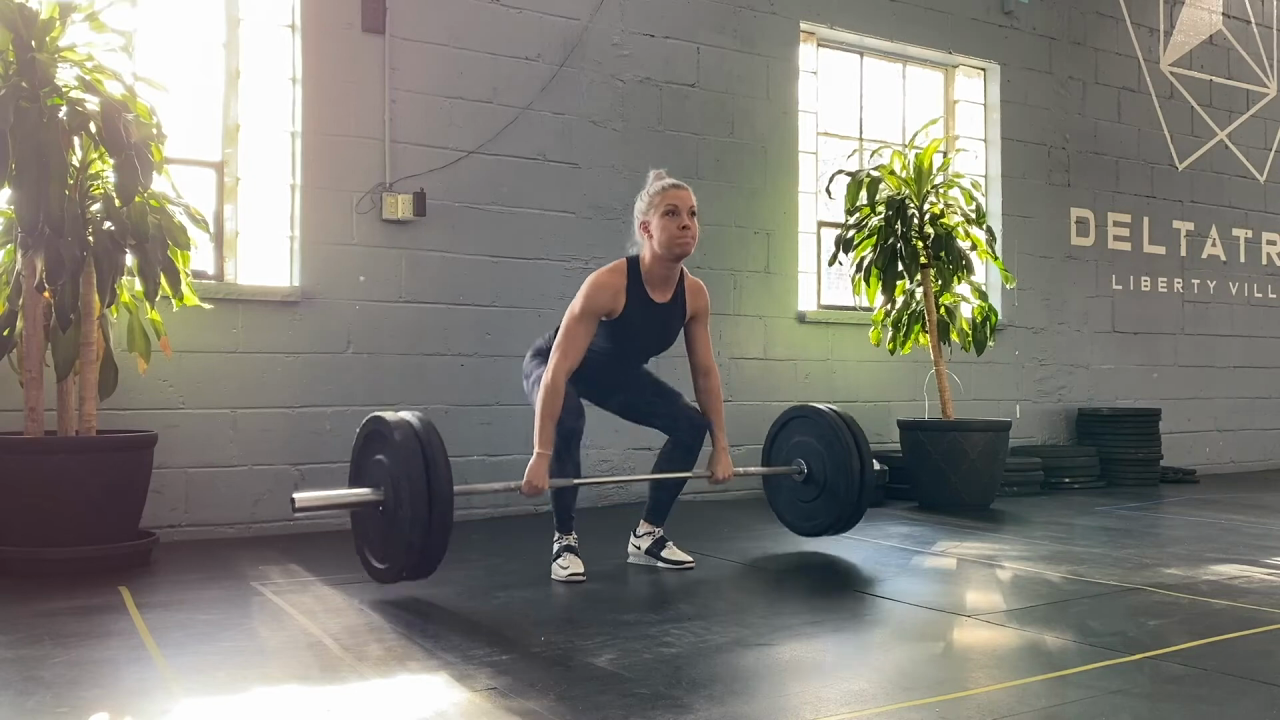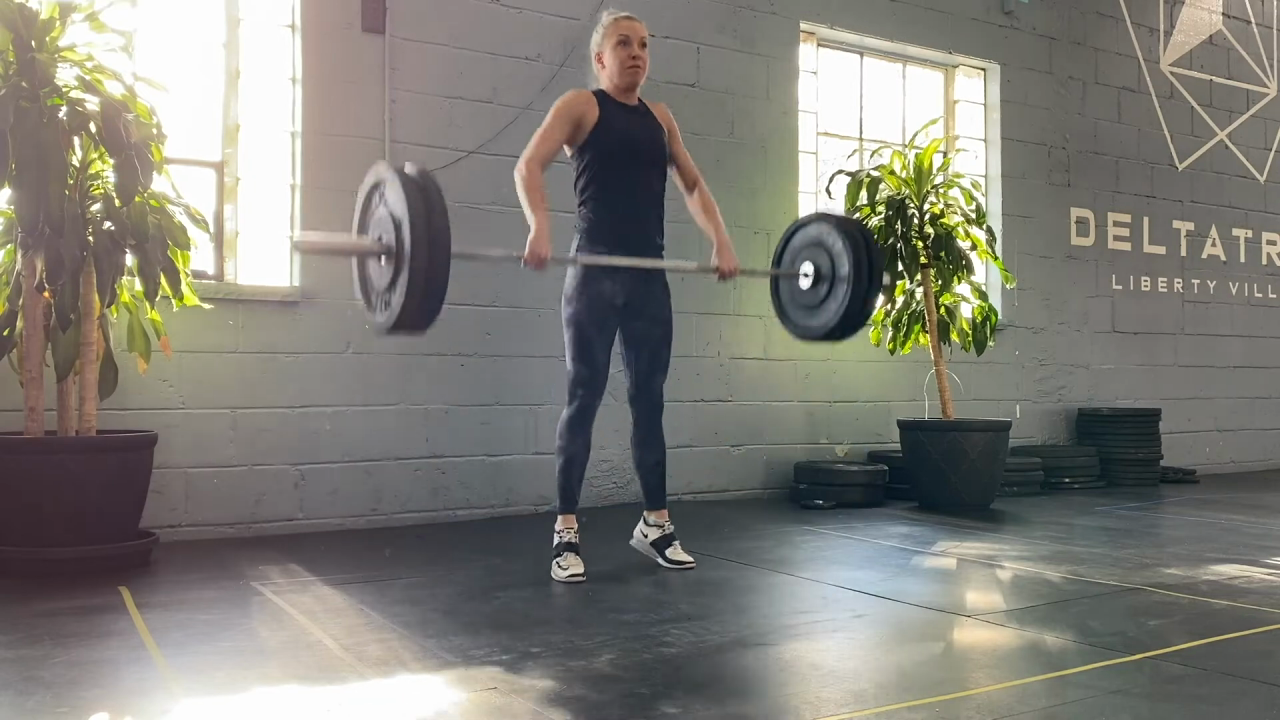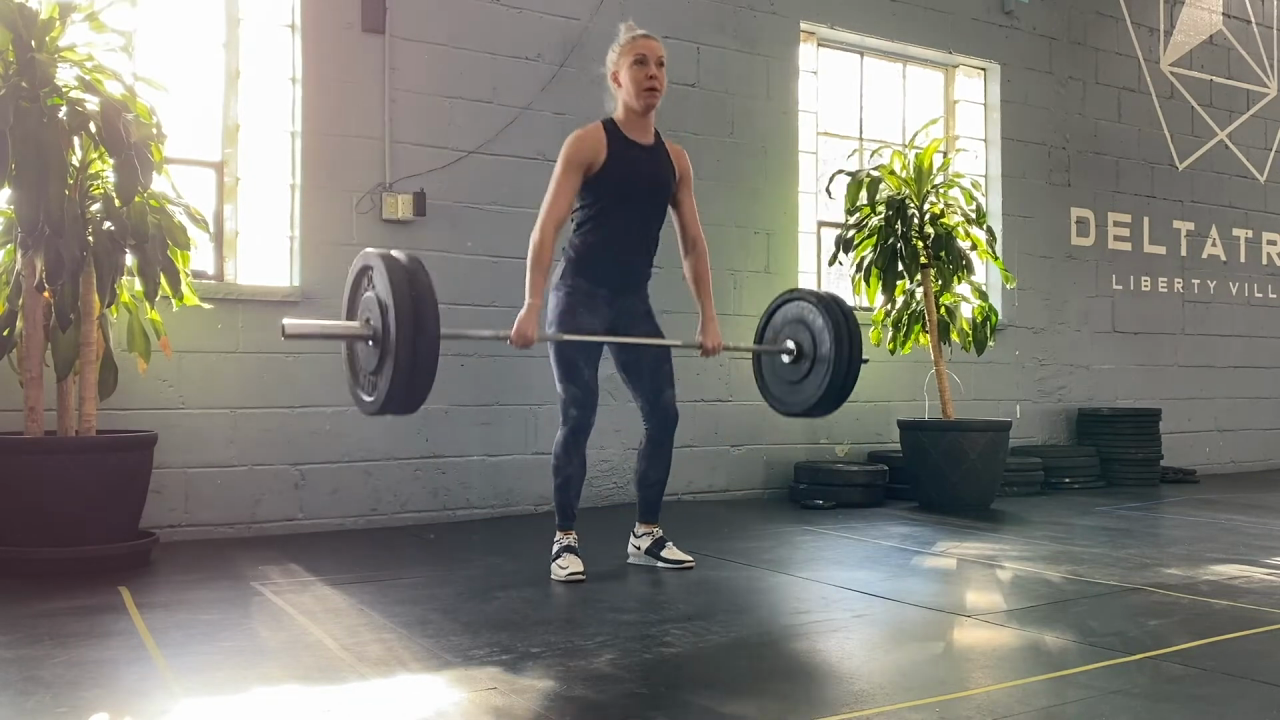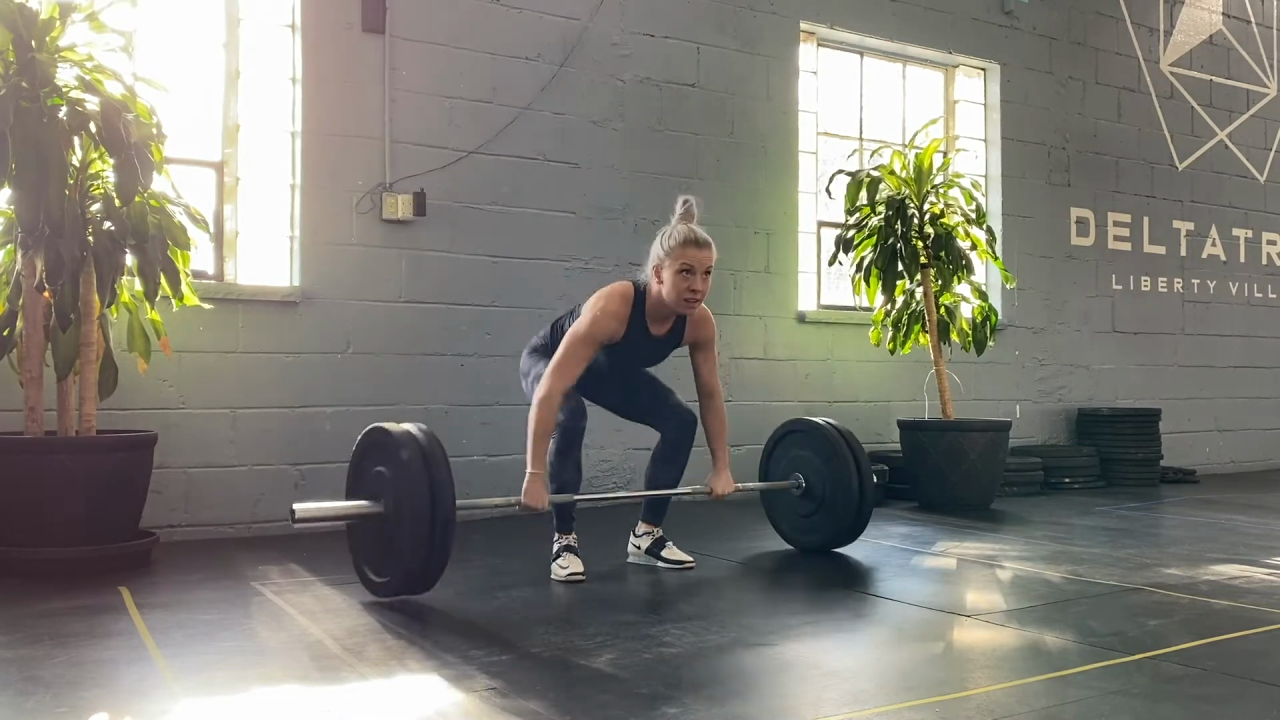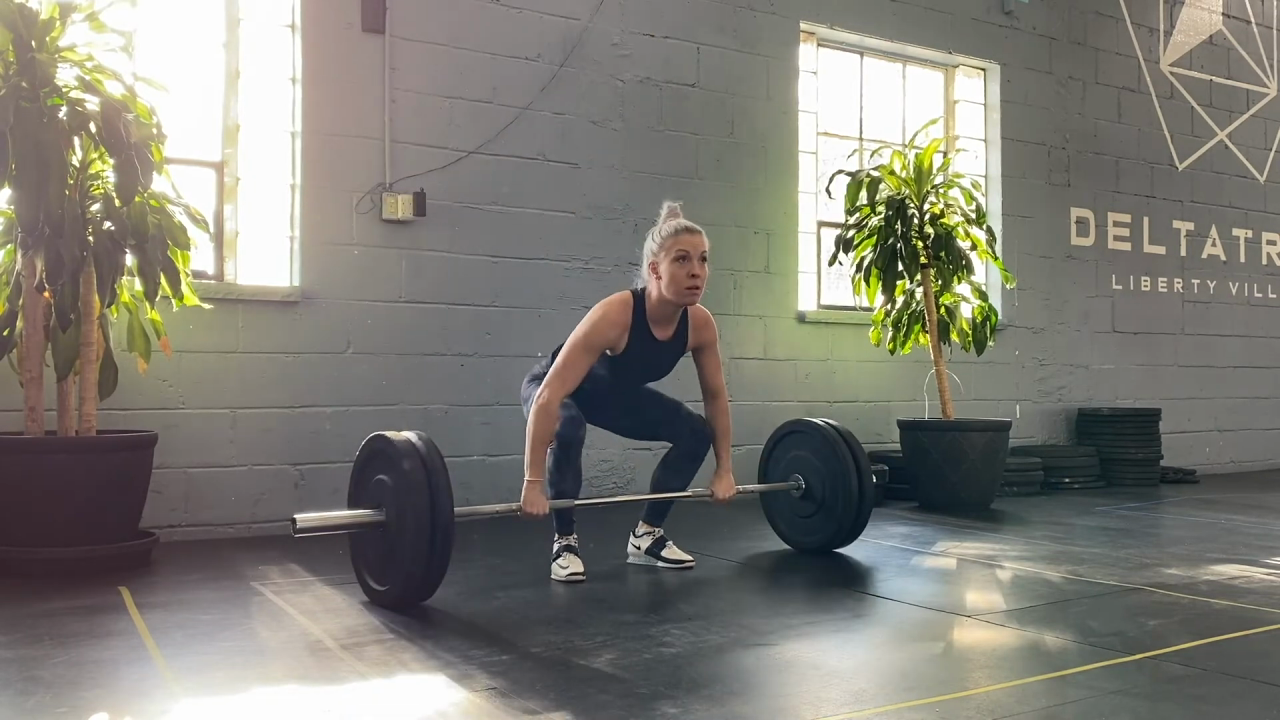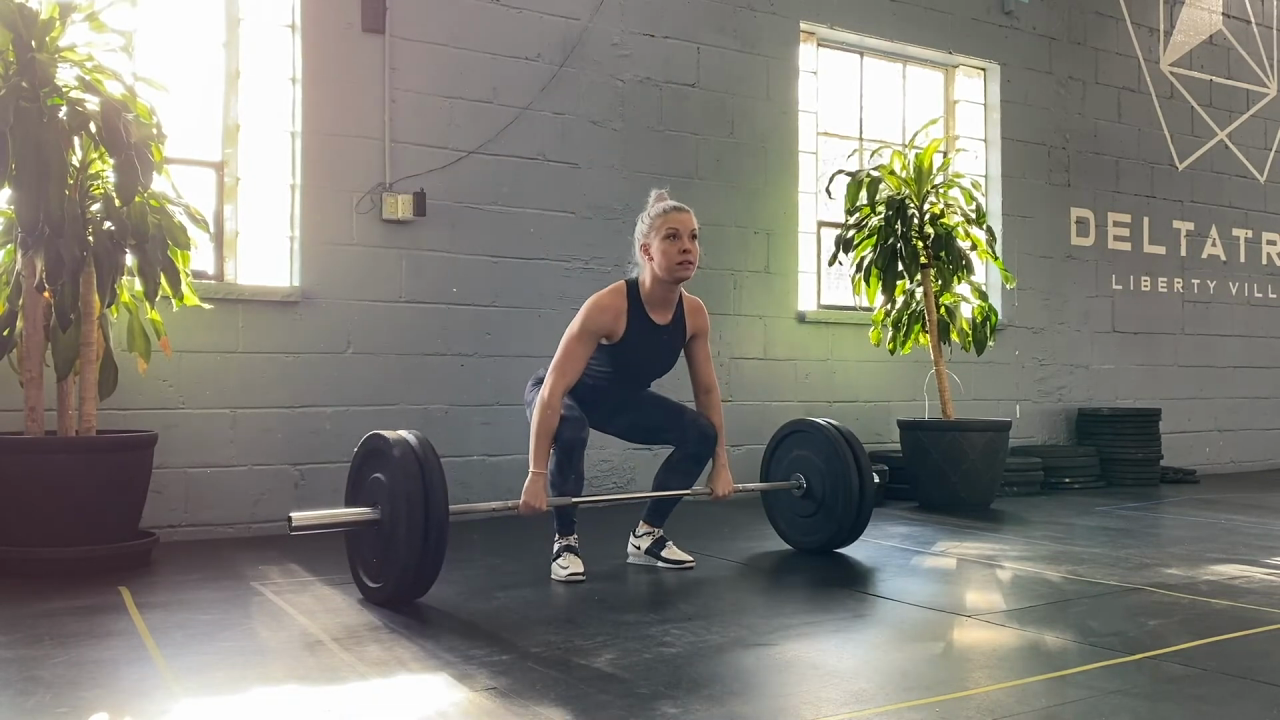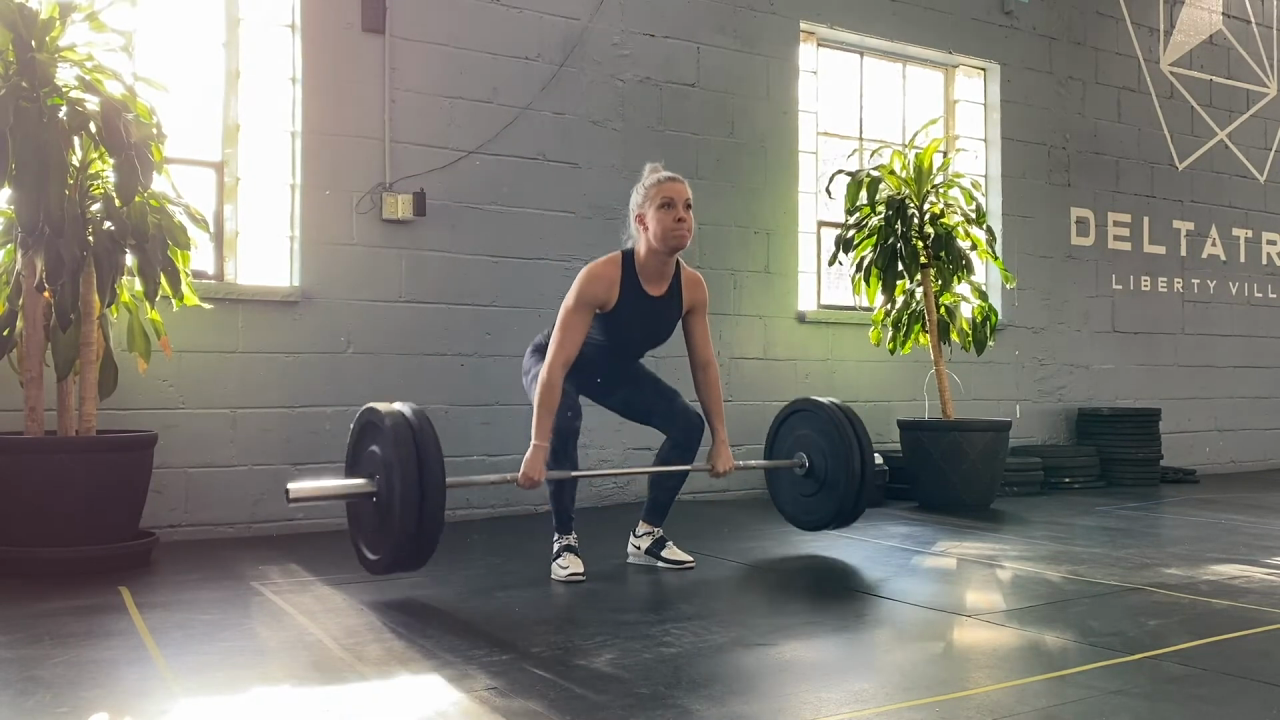
dt=0.7s
person 1, frame 1
left shoulder: (694, 294)
right shoulder: (607, 285)
left elbow: (705, 371)
right elbow: (559, 371)
left wrist: (721, 447)
right wrist: (541, 456)
left hip: (620, 374)
right hip: (554, 366)
left knee: (691, 424)
right knee: (567, 421)
left ankle: (648, 535)
right ankle: (565, 541)
person 1, frame 2
left shoulder: (656, 116)
right shoulder: (580, 106)
left elbow: (693, 185)
right elbow: (529, 166)
left wrist: (720, 239)
right wrist: (539, 226)
left hip: (650, 272)
right hip: (597, 268)
left knee: (649, 400)
right knee: (585, 395)
left ankle: (655, 523)
right ankle: (566, 531)
person 1, frame 3
left shoulder: (674, 156)
right shoulder: (588, 141)
left elbow: (692, 240)
right elbow: (548, 225)
left wrist: (708, 318)
right wrist: (531, 306)
left hip: (633, 301)
right hip: (581, 295)
left knee: (663, 414)
right knee: (578, 415)
left ankle: (645, 533)
right ankle: (565, 540)
person 1, frame 4
left shoulder: (699, 322)
right shoulder: (611, 308)
left elbow: (710, 396)
right elbow: (548, 392)
left wrist: (721, 468)
right wrist: (535, 475)
left hip: (614, 368)
right hip: (550, 357)
left knee: (681, 421)
right knee: (570, 419)
left ankle: (647, 534)
right ankle: (564, 541)
person 1, frame 5
left shoulder: (700, 324)
right shoulder: (613, 315)
left elbow: (716, 395)
right elbow: (548, 398)
left wrist: (724, 470)
right wrist: (533, 482)
left hip: (617, 393)
right hip: (552, 385)
left knee: (696, 432)
right knee: (568, 429)
left ankle: (647, 535)
right ankle: (565, 542)
person 1, frame 6
left shoulder: (693, 313)
right shoulder: (607, 306)
left elbow: (707, 389)
right elbow: (552, 390)
left wrist: (721, 463)
right wrist: (536, 475)
left hip: (623, 398)
right hip: (567, 395)
left knee: (701, 433)
right knee: (570, 431)
left ankle: (647, 536)
right ankle: (565, 542)
person 1, frame 7
left shoulder: (692, 286)
right shoulder: (601, 276)
left elbow: (704, 363)
right elbow: (557, 364)
left wrist: (721, 440)
right wrist: (538, 447)
left hip: (617, 367)
right hip: (555, 363)
left knee: (688, 423)
right knee: (564, 422)
left ankle: (647, 535)
right ankle: (564, 542)
